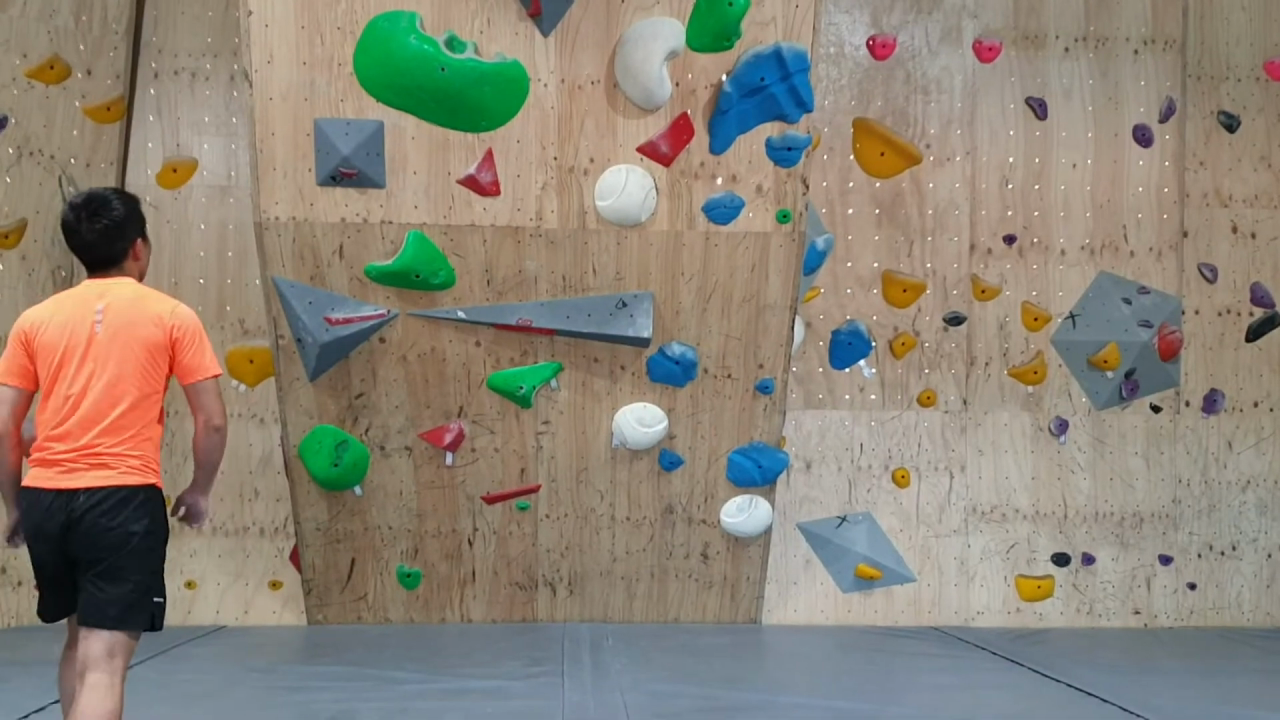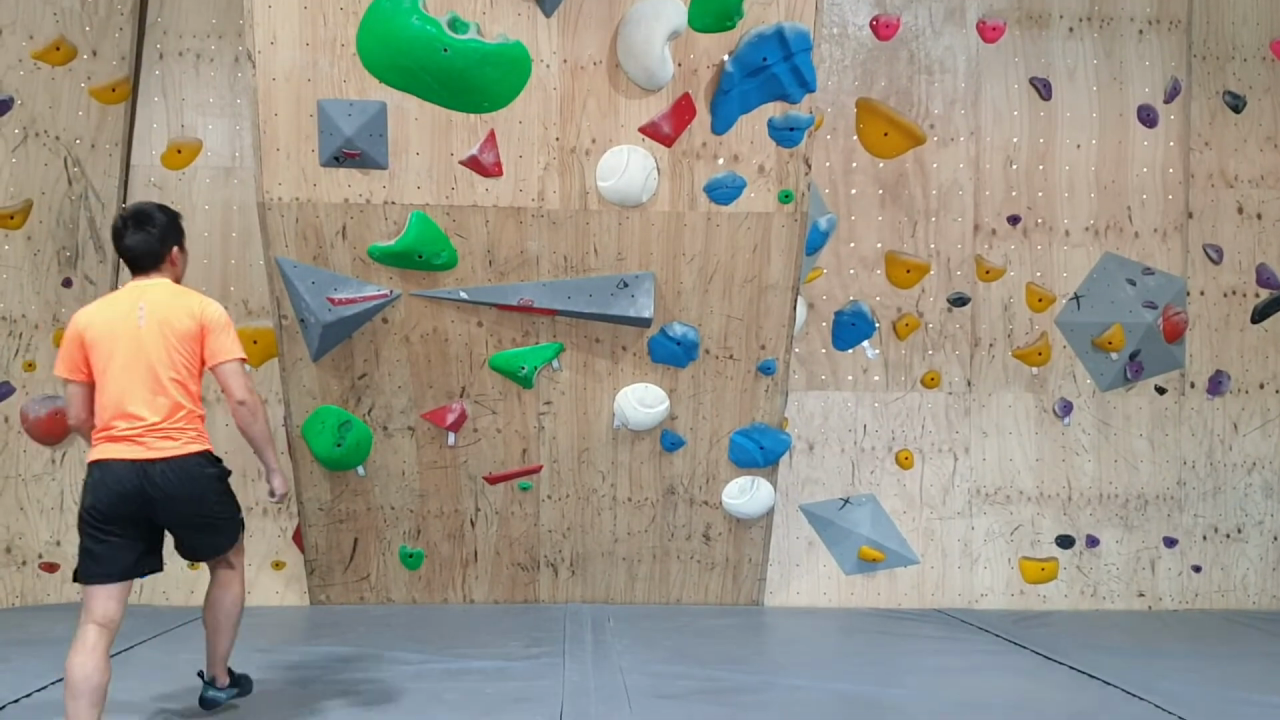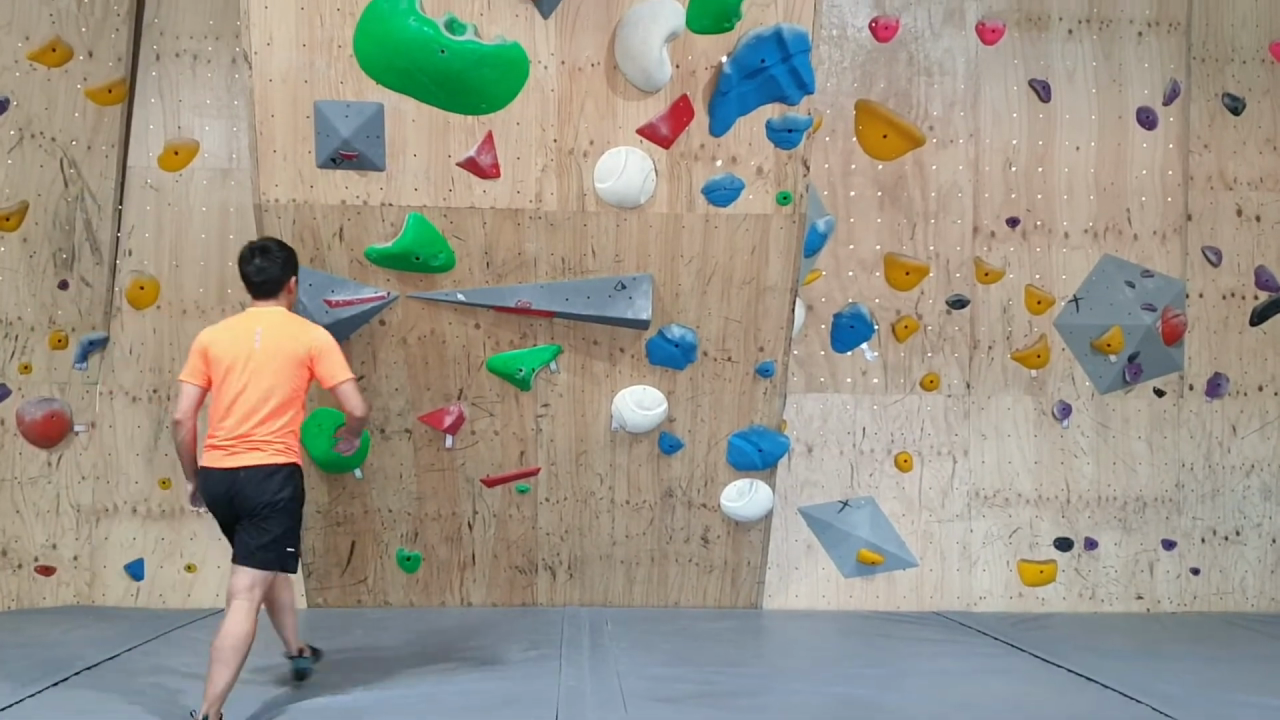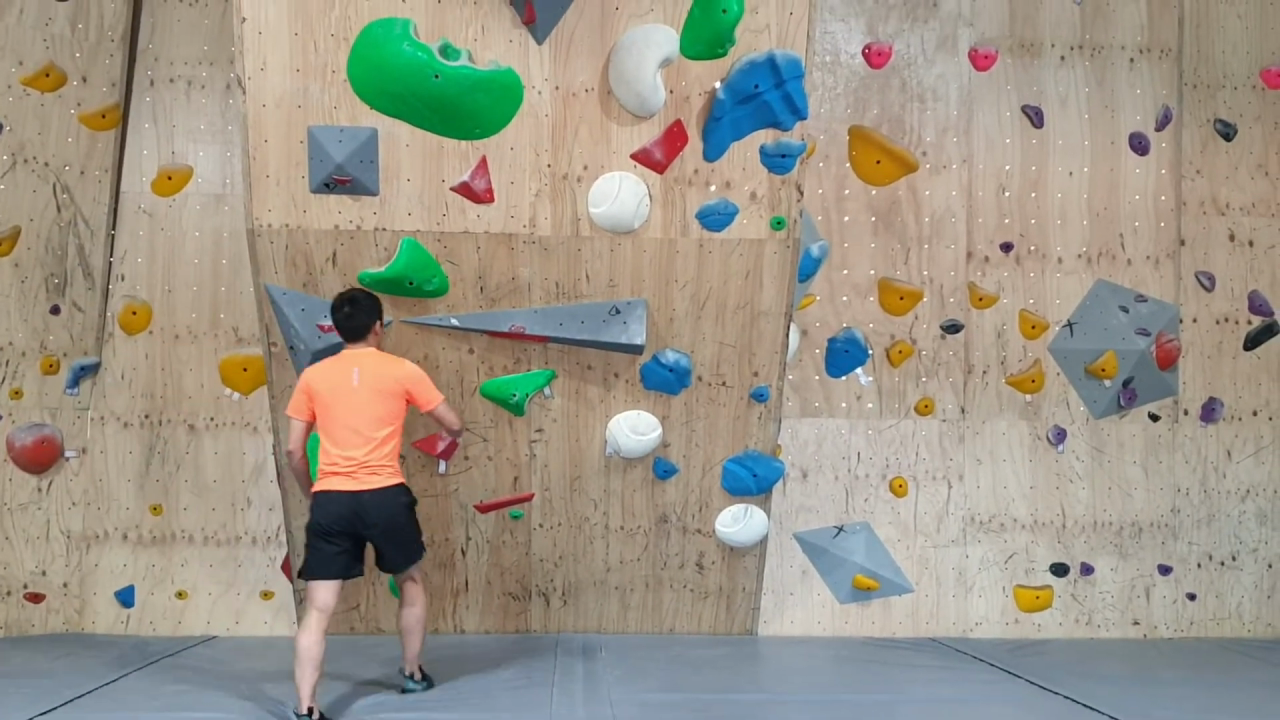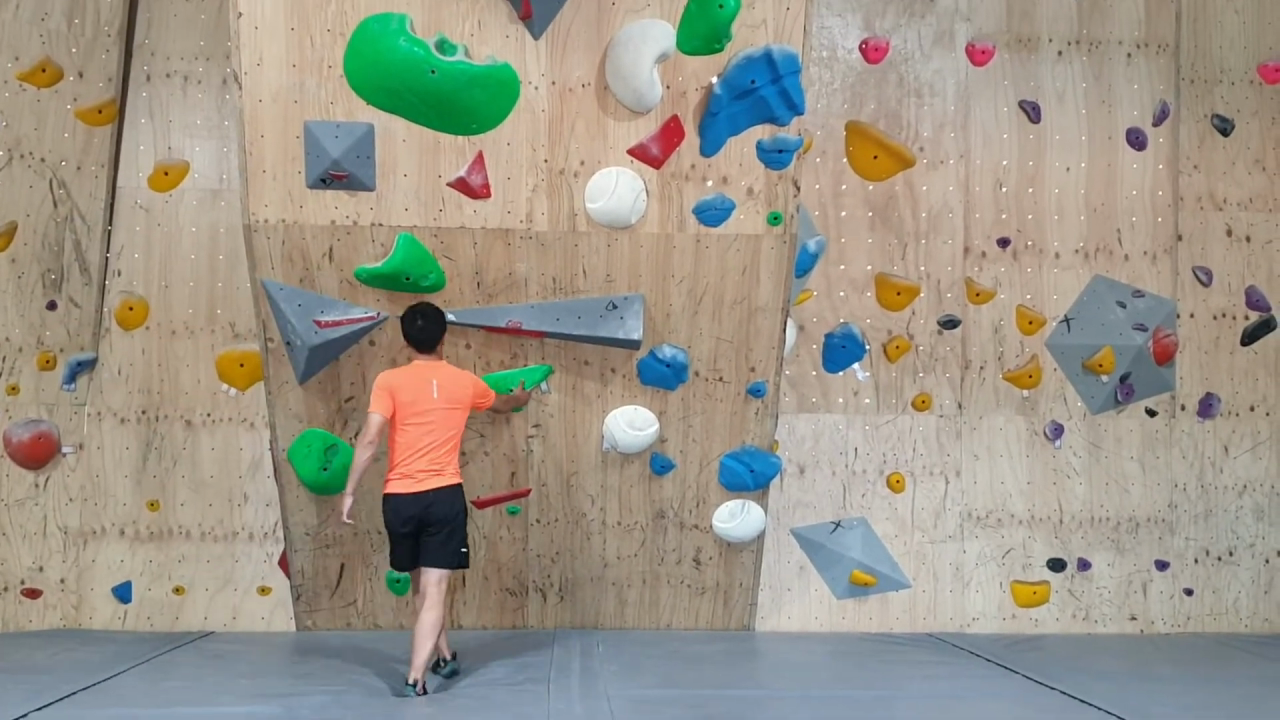
dt=0.7s
person 1, frame 1
right shoulder: (172, 317)
right elbow: (213, 421)
right wrist: (199, 491)
left hip: (46, 499)
right hip: (125, 500)
left knee: (82, 637)
right knee: (103, 662)
person 1, frame 2
left shoulder: (86, 318)
right shoulder: (202, 310)
left elbow: (78, 418)
right elbow: (242, 398)
right wrist: (272, 467)
left hip: (109, 474)
right hip: (185, 467)
left knee: (97, 620)
right knee: (228, 563)
person 1, frame 3
left shoulder: (211, 336)
right shoulder: (312, 336)
left elbow: (181, 417)
right elbow: (357, 410)
left wrist: (192, 477)
right wrist: (351, 436)
left hip: (216, 475)
right hip: (272, 475)
left knee: (267, 566)
right knee: (243, 596)
left ankle: (298, 653)
person 1, frame 4
left shoulder: (313, 376)
right shoulder: (402, 371)
left elbow: (293, 448)
right elbow: (453, 425)
left wrist: (309, 493)
right wrist: (455, 429)
left hip: (330, 499)
right hip: (384, 496)
left knee: (318, 610)
right knee: (411, 581)
right ankle: (412, 673)
person 1, frame 5
left shoulder: (390, 381)
right shoulder: (466, 382)
left elbow: (370, 439)
right elbow: (500, 404)
left wrist: (349, 492)
right wrist: (520, 399)
left hip: (399, 498)
right hip: (445, 496)
left knee: (421, 583)
right knee: (434, 592)
left ankle: (442, 655)
right ankle: (415, 679)
